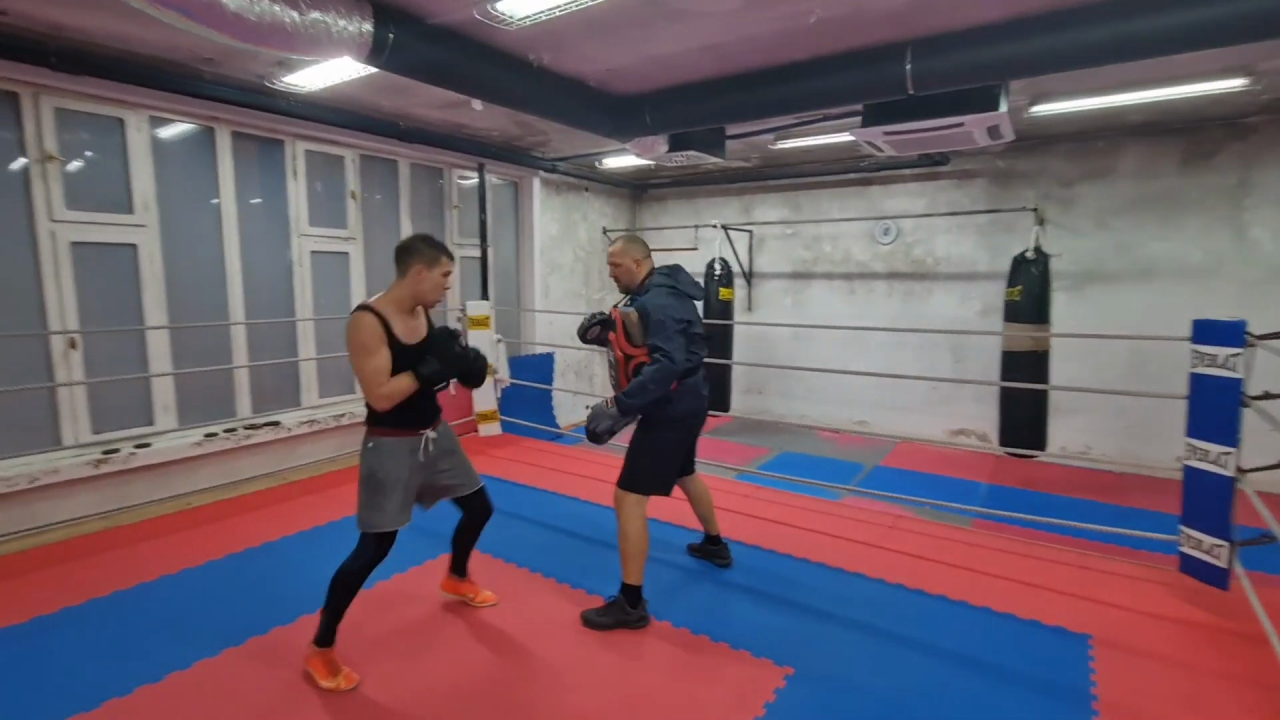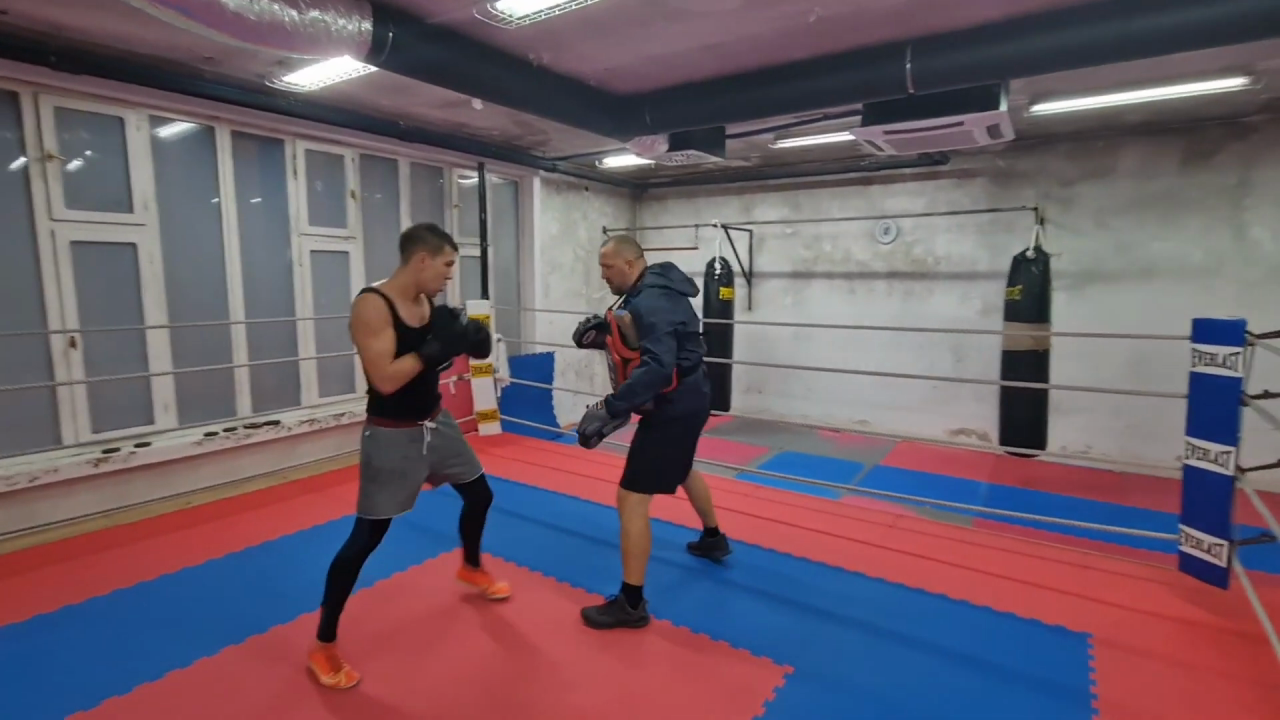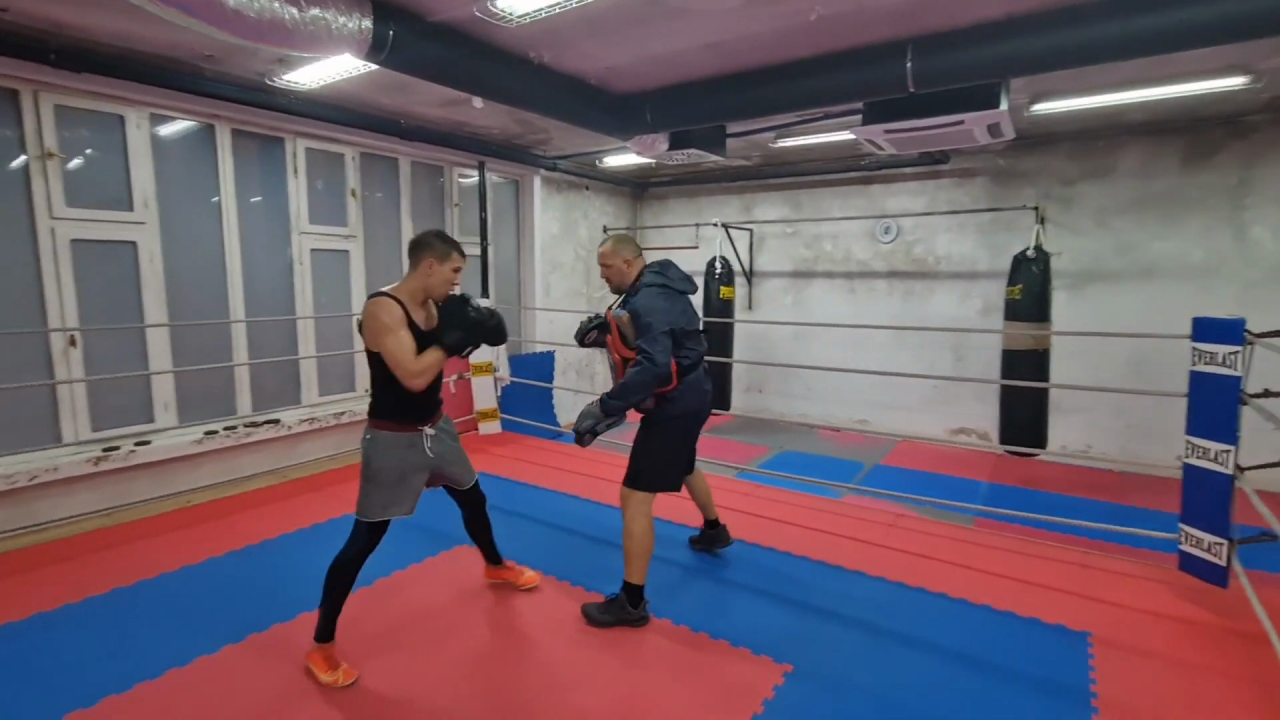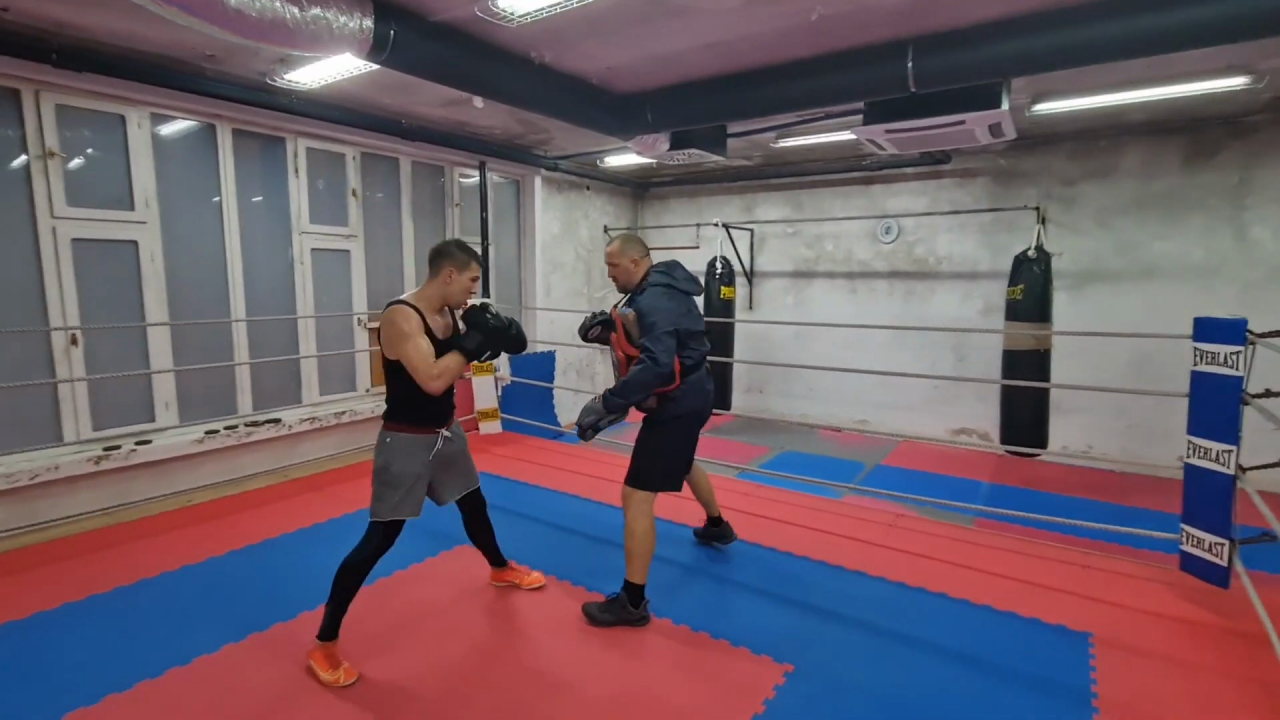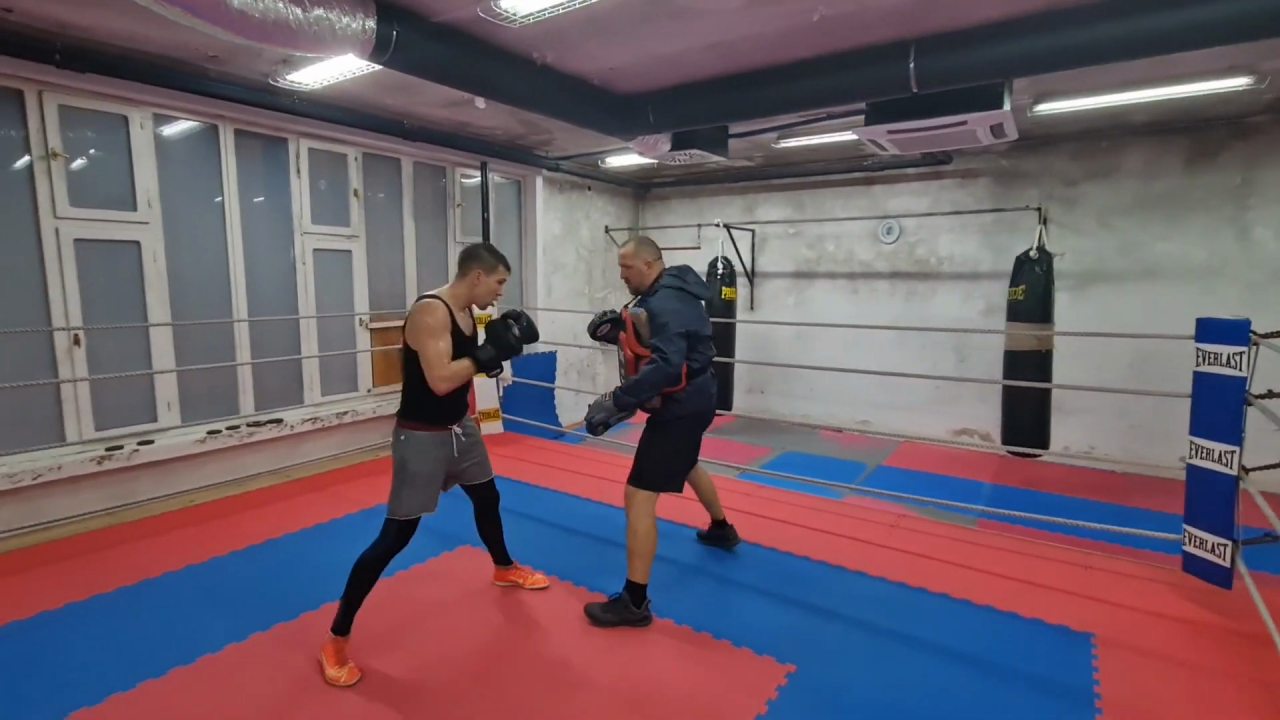
dt=0.1s
person 1, frame 1
left shoulder: (424, 312)
right shoulder: (366, 321)
right elbow: (380, 397)
left wrist: (461, 362)
right wrist: (432, 367)
left hip: (435, 434)
right hip: (392, 445)
left knee: (479, 507)
right knee: (373, 549)
left ankle: (457, 579)
right ankle: (320, 650)
person 1, frame 2
left shoulder: (427, 301)
right shoulder: (371, 305)
right elbow: (386, 381)
left wrist: (462, 340)
right wrist: (434, 345)
left hip: (435, 421)
right hip: (393, 433)
left knee: (479, 493)
right knee: (367, 536)
left ankle: (472, 569)
right ankle: (323, 646)
person 1, frame 3
left shoulder: (434, 305)
right shoulder: (383, 308)
left elbow: (439, 355)
right elbow: (414, 377)
left wrist: (471, 329)
right wrist: (454, 336)
left hip: (434, 427)
right hip: (393, 438)
left knee: (472, 498)
right knee: (365, 539)
left ankle: (497, 567)
right ankle: (322, 646)
person 1, frame 4
left shoulder: (448, 312)
right shoulder: (401, 315)
left elbow: (458, 363)
right elbow: (432, 380)
left wrist: (493, 337)
right wrist: (477, 342)
left hip: (445, 432)
right hip: (406, 440)
left knee: (473, 503)
right knee: (379, 540)
left ankle: (501, 569)
right ankle: (324, 644)
person 1, frame 5
left shoulder: (465, 311)
right shoulder: (430, 310)
left elbow: (469, 364)
right elbow: (440, 381)
left wrist: (502, 341)
right wrist: (487, 352)
left hip: (459, 427)
right hip: (422, 436)
left knee: (488, 496)
right knee: (395, 536)
left ankle: (505, 568)
right ankle: (336, 639)
person 2, frame 1
left shoulder: (657, 302)
right shoulder: (654, 294)
left elbow: (667, 363)
left wrist: (620, 405)
right wrist: (609, 332)
left hip: (670, 410)
right hip: (684, 404)
left knee: (628, 498)
right knee: (684, 474)
left ankle: (631, 603)
right ankle: (715, 544)
person 2, frame 2
left shoulder: (650, 303)
right shoulder: (654, 291)
left elbow: (657, 366)
left wrist: (610, 409)
right wrist: (606, 334)
left hip: (673, 408)
right hip: (687, 400)
left knee: (632, 498)
right knee: (683, 469)
left ankle: (631, 603)
right ankle: (713, 537)
person 2, frame 3
left shoulder: (648, 303)
right shoulder: (652, 289)
left elbow: (652, 366)
left wrist: (605, 407)
right wrist: (607, 333)
left hip: (674, 406)
right hip: (688, 398)
left knee: (635, 497)
right knee: (683, 466)
left ankle: (631, 602)
right ankle: (714, 529)
person 2, frame 4
left shoulder: (654, 302)
right shoulder: (659, 290)
left elbow: (654, 365)
left wrist: (606, 403)
right wrist: (611, 331)
left hip: (676, 405)
right hip: (689, 397)
left knee: (636, 497)
right knee: (683, 462)
left ankle: (632, 602)
right ankle: (717, 524)
person 2, frame 5
left shoulder: (666, 304)
right shoulder: (668, 293)
left elbow: (665, 365)
left wrist: (616, 401)
right wrist: (618, 329)
left hip: (679, 407)
right hip: (692, 400)
left knee: (639, 496)
right knee: (685, 464)
left ankle: (634, 601)
right ankle: (721, 527)
